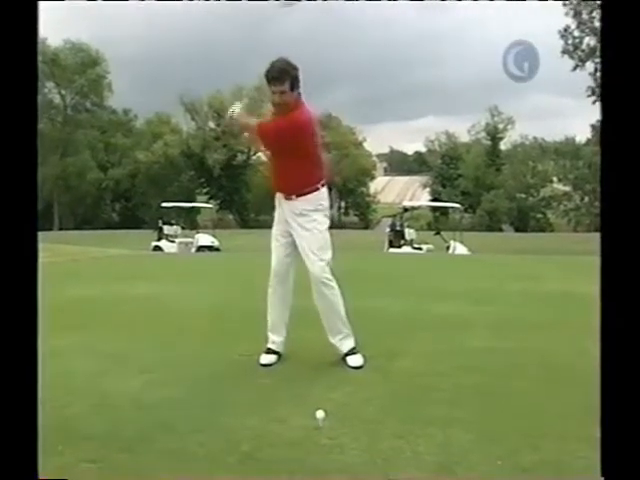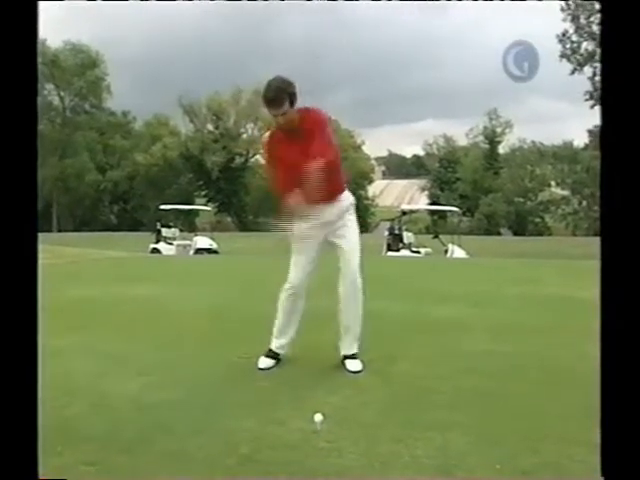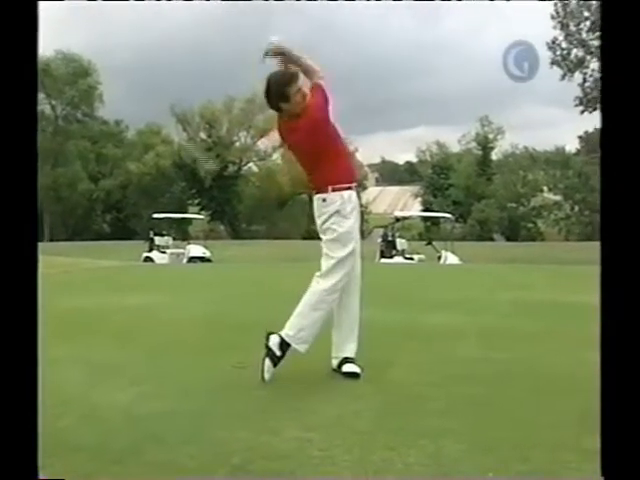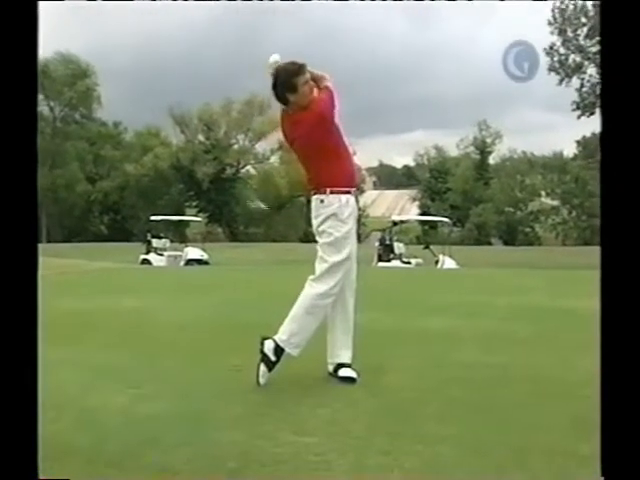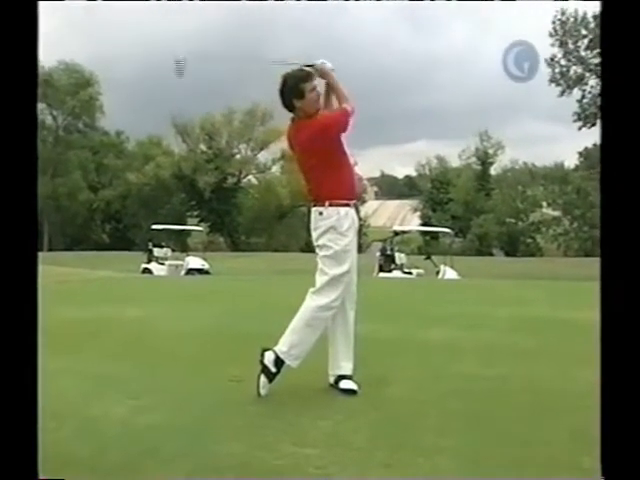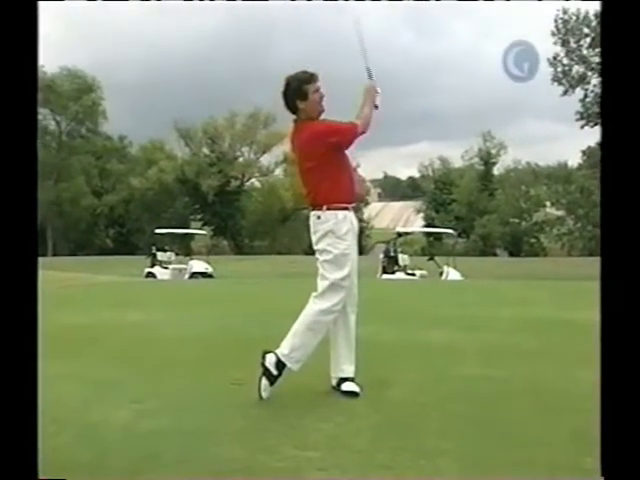
dt=0.4s
person 1, frame 1
left shoulder: (296, 121)
right shoulder: (283, 112)
left elbow: (252, 129)
right elbow: (263, 135)
left wrist: (237, 115)
left hip: (309, 204)
right hip: (284, 203)
left knee: (319, 273)
right knee: (279, 273)
left ankle: (346, 344)
right ankle: (275, 343)
person 1, frame 2
left shoulder: (314, 119)
right shoulder: (272, 143)
left elbow: (317, 166)
right elbow: (284, 188)
left wrist: (302, 197)
right wrist: (294, 206)
left hip: (341, 206)
right hip: (309, 214)
left knee: (351, 277)
right knee: (296, 282)
left ankle: (349, 349)
right ankle: (277, 346)
person 1, frame 3
left shoulder: (286, 124)
right shoulder: (311, 120)
left elbow: (307, 78)
right elbow: (317, 75)
left wrist: (286, 64)
right wrist: (290, 56)
left hip: (340, 200)
right hip: (338, 201)
left knee: (349, 279)
right knee: (332, 277)
left ankle: (343, 354)
right ankle: (284, 341)
person 1, frame 4
left shoulder: (289, 120)
right shoulder: (317, 115)
right elbow: (327, 80)
right wrist: (289, 76)
left hip: (338, 202)
right hip: (335, 203)
left knee: (344, 284)
right knee: (327, 280)
left ankle: (339, 359)
right ankle: (278, 345)
person 1, frame 5
left shoulder: (298, 131)
right shoulder: (319, 127)
right elbow: (347, 107)
left wrist: (328, 82)
right wrist: (330, 77)
left hip: (339, 214)
right hip: (335, 216)
left knee: (344, 296)
right knee: (327, 293)
left ankle: (340, 371)
right ankle: (278, 357)
person 1, frame 6
left shoulder: (305, 132)
right shoulder: (319, 131)
left elbow: (349, 131)
right elbow: (360, 126)
right wrist: (368, 99)
left hip: (338, 218)
right hip: (334, 219)
left knee: (346, 299)
right knee: (330, 297)
left ankle: (342, 374)
right ankle: (279, 360)
